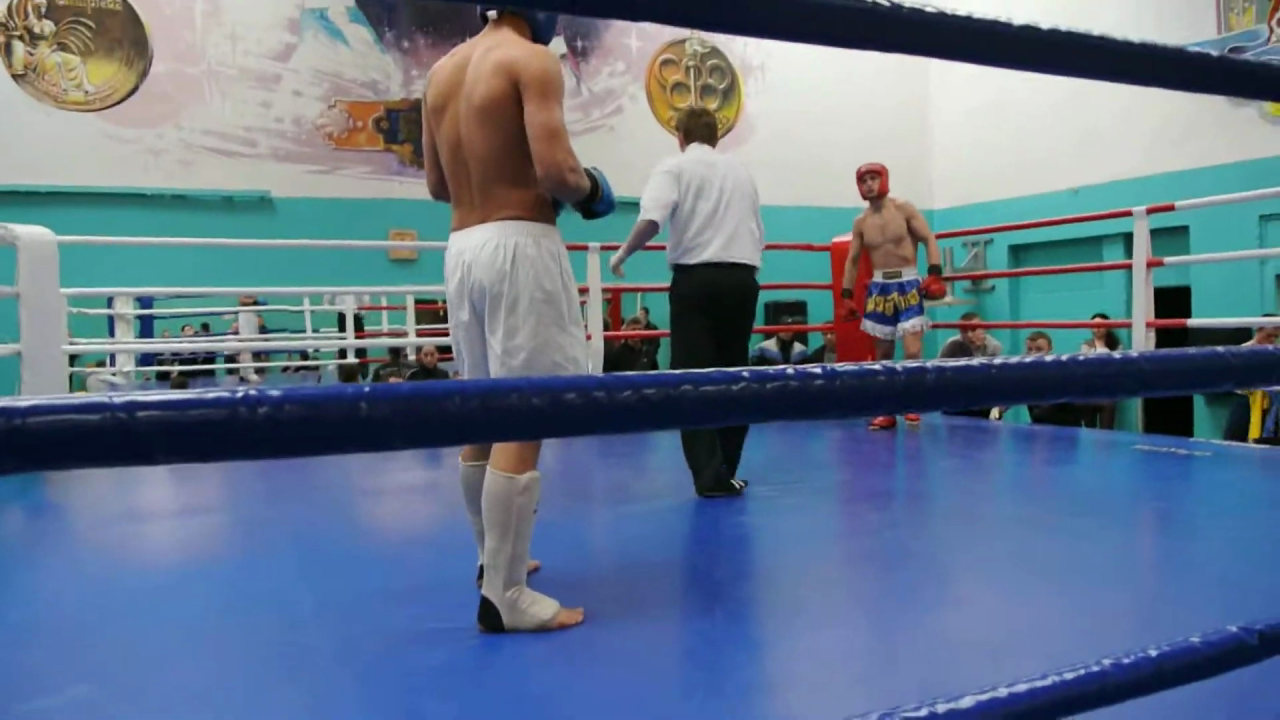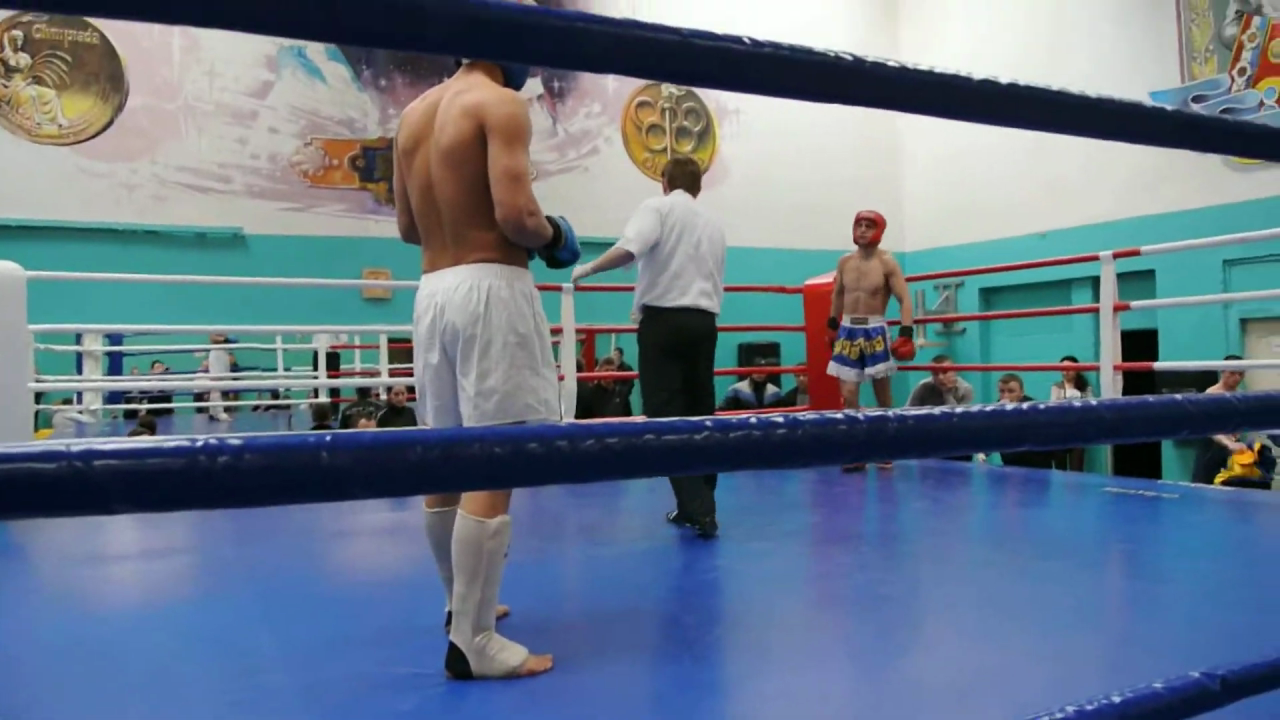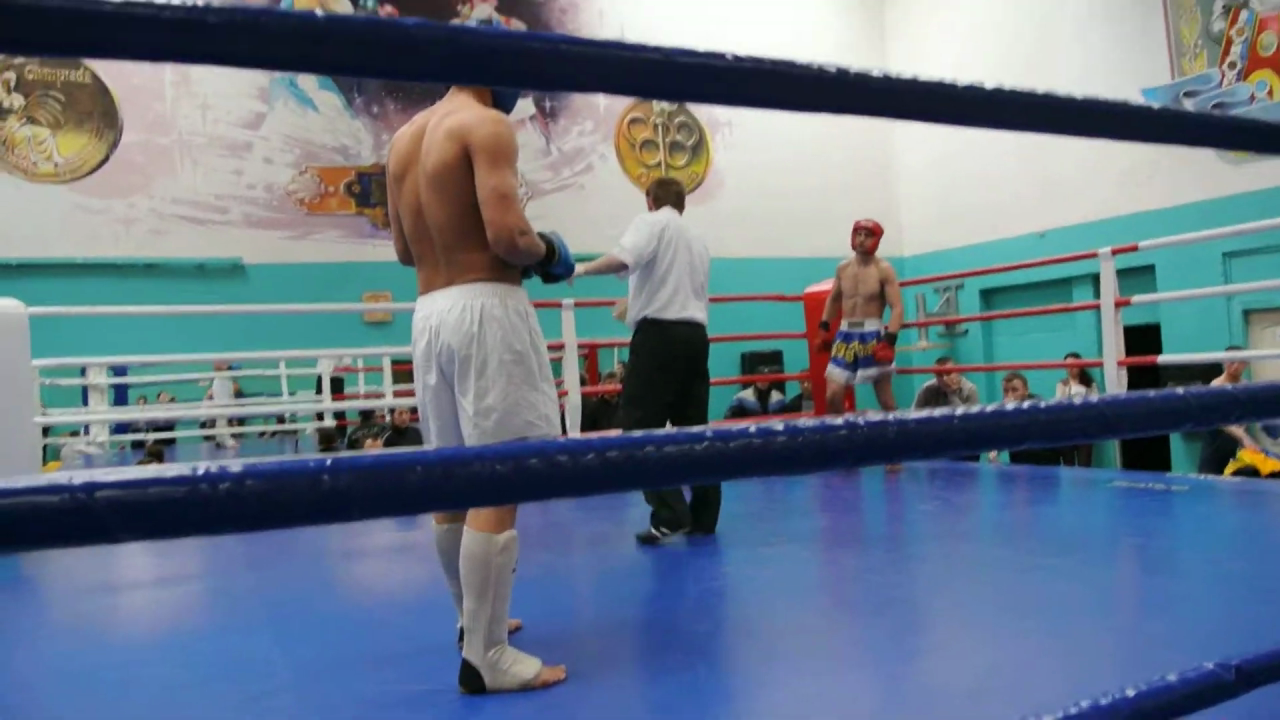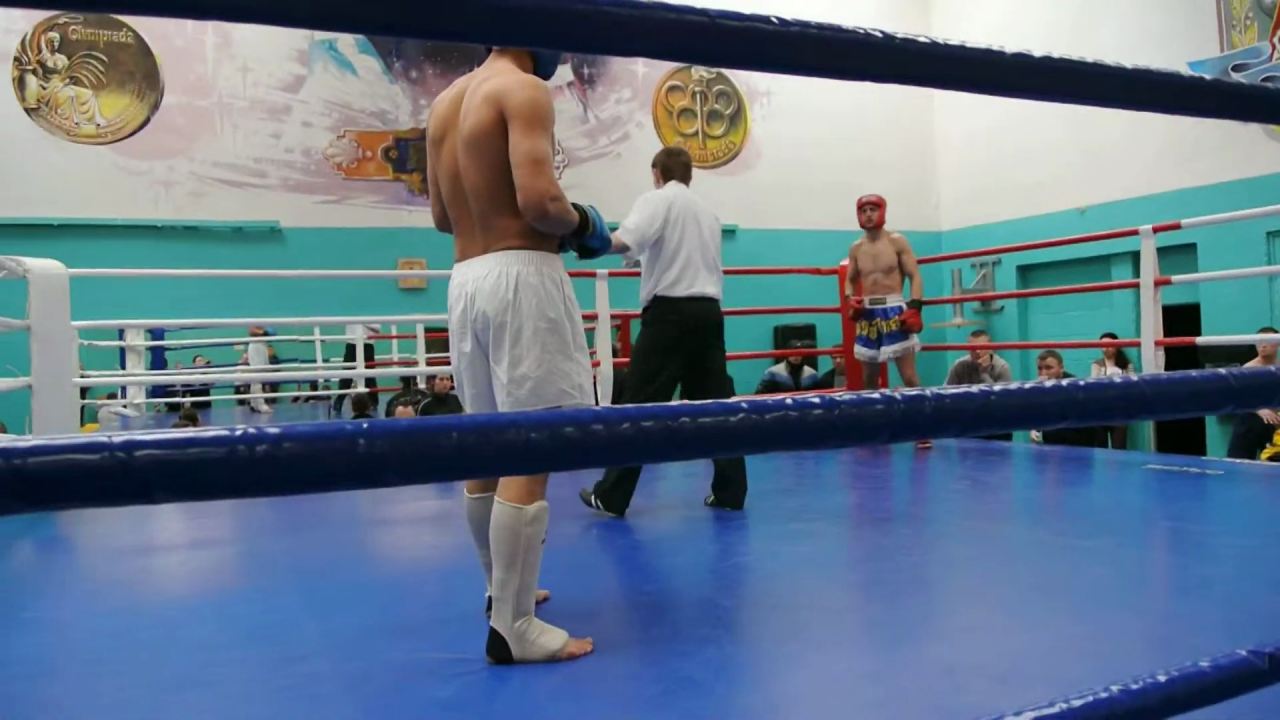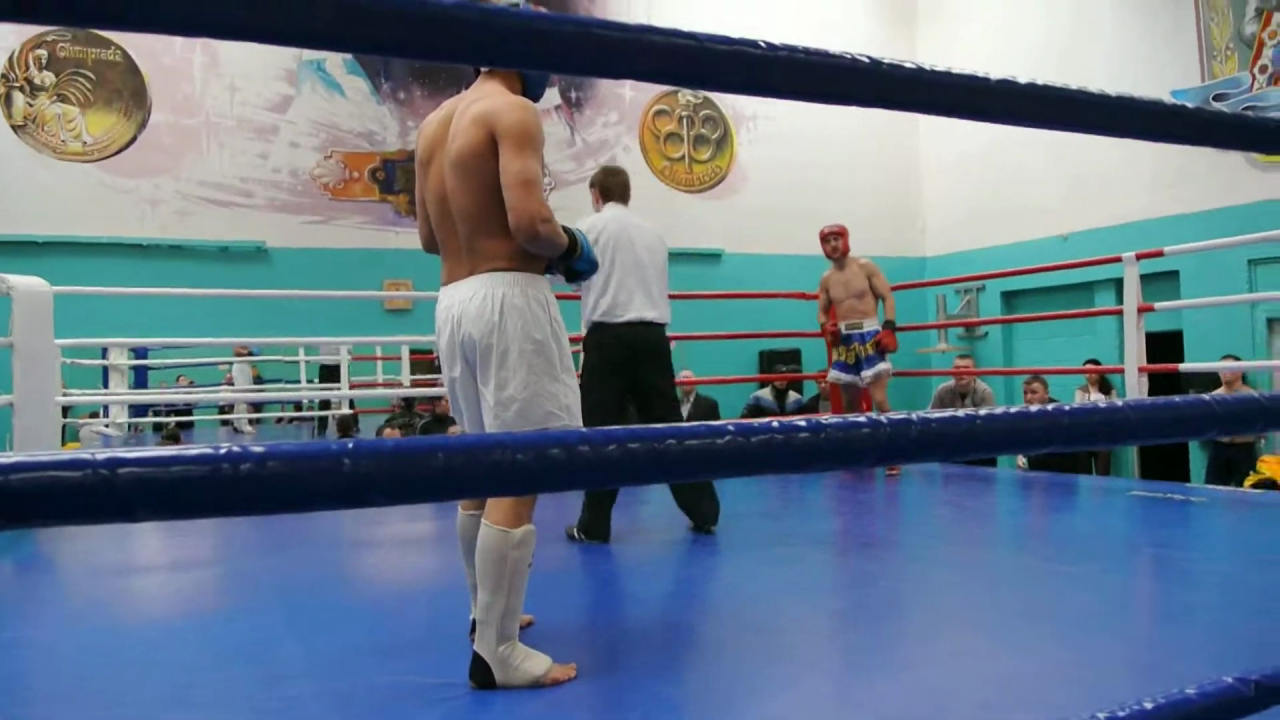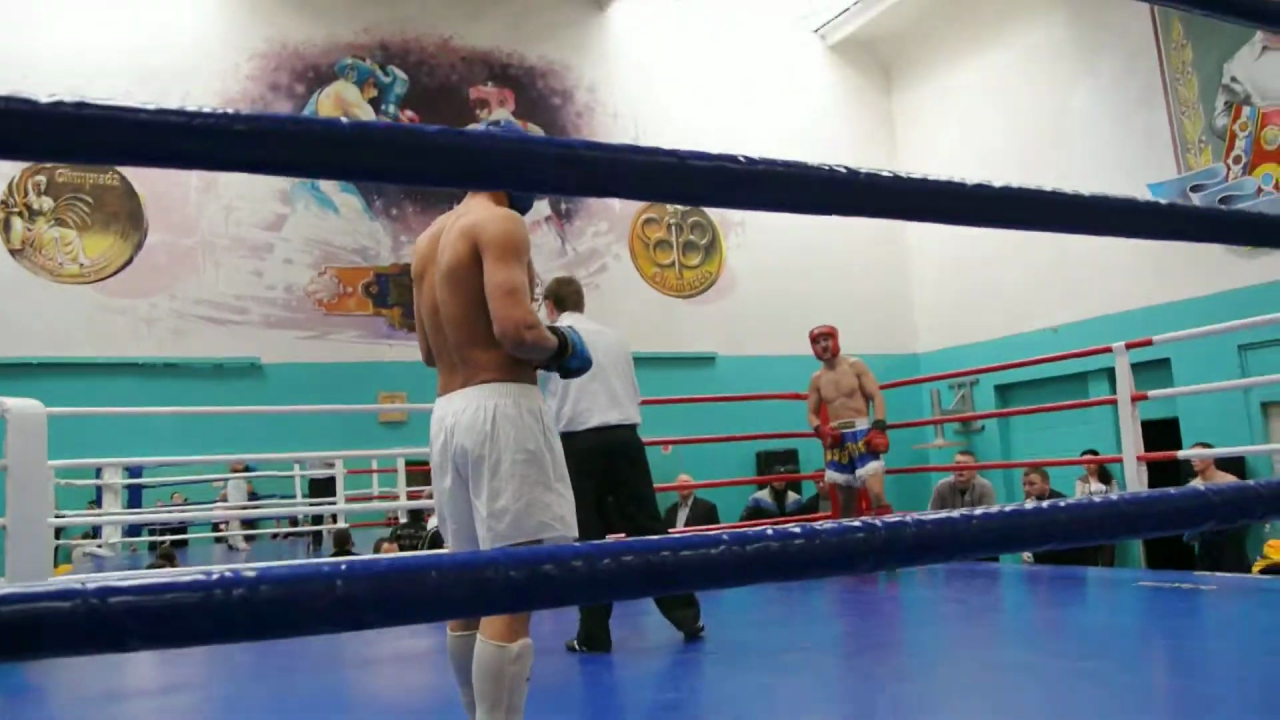
dt=0.3s
person 1, frame 1
left shoulder: (441, 71)
right shoulder: (531, 60)
right elbow: (556, 170)
right wrist: (590, 189)
left hip: (463, 248)
right hip: (520, 247)
right knee: (523, 422)
left ankle: (494, 558)
right ankle: (504, 596)
person 1, frame 2
left shoulder: (414, 113)
right shoulder: (500, 104)
right elbow: (516, 214)
right wrist: (554, 236)
left hip: (434, 291)
right hip: (491, 289)
left ankle: (463, 604)
right ankle: (472, 643)
person 1, frame 3
left shoulder: (405, 138)
right shoulder: (488, 125)
right elbow: (507, 235)
right wrist: (548, 256)
left hip: (431, 315)
right hip: (486, 311)
left ankle: (475, 623)
right ankle: (485, 659)
person 1, frame 4
left shoulder: (445, 102)
right shoulder: (524, 90)
right elbow: (539, 199)
right wrist: (583, 223)
left hip: (467, 279)
right hip: (521, 276)
left ankle: (503, 591)
right ankle: (512, 628)
person 1, frame 5
left shoulder: (434, 124)
right shoulder: (514, 112)
right elbow: (531, 221)
right wrist: (568, 247)
left hip: (456, 301)
right hip: (509, 299)
left ankle: (487, 613)
right ankle: (496, 652)
person 1, frame 6
left shoulder: (428, 240)
right shoulder: (500, 223)
right elbow: (515, 328)
right wrist: (559, 344)
left hip: (449, 414)
right hip: (503, 409)
person 2, frame 1
left shoulder: (675, 167)
right shoulder: (741, 172)
left elbow: (652, 219)
left wrist: (623, 253)
left hip: (695, 279)
right hip: (741, 278)
left knee: (694, 376)
right knee: (732, 372)
left ankle: (711, 475)
right ankle: (726, 467)
person 2, frame 2
left shoulder: (657, 207)
right shoulder: (714, 224)
left elbow: (627, 250)
left wrist: (587, 269)
left hip: (663, 321)
right hip: (703, 323)
left knee: (666, 416)
right knee: (699, 416)
left ankle: (698, 508)
right ankle: (698, 506)
person 2, frame 3
left shoulder: (650, 222)
right shoulder: (698, 239)
left elbow: (624, 259)
left wrist: (584, 268)
left hip: (659, 334)
right hip: (695, 334)
left knee: (641, 424)
right knee: (693, 426)
left ankle: (669, 514)
right ankle: (702, 515)
person 2, frame 4
left shoulder: (658, 199)
right shoulder: (707, 211)
left elbow: (628, 240)
left hip: (669, 311)
right hip: (708, 310)
left knee: (643, 402)
right knee: (715, 402)
left ankle: (611, 494)
right ankle: (730, 490)
person 2, frame 5
left shoulder: (591, 227)
right shoulder: (653, 233)
left hip: (609, 336)
right hip: (652, 335)
left knee: (599, 430)
right knee: (667, 425)
left ankle: (594, 524)
right ankle: (704, 511)
person 2, frame 6
right shoulder: (614, 337)
left hip: (580, 444)
right hip: (624, 439)
left knee: (587, 540)
right knee: (648, 529)
left ankle: (593, 634)
right ankle: (687, 616)
person 3, frame 1
left shoulder: (904, 208)
right shoulder: (861, 222)
left elbow: (929, 240)
right elbow: (852, 261)
left wrist: (935, 274)
right wrist: (847, 297)
left hip: (908, 284)
right hip: (879, 287)
left knee: (913, 352)
right knee: (883, 355)
right ankle: (887, 412)
person 3, frame 2
left shoulder: (887, 263)
right shoulder: (845, 262)
left elbow: (904, 299)
left wrist: (906, 335)
right wrist: (833, 325)
left hip: (874, 331)
right hip: (848, 331)
left knee: (883, 398)
right knee: (848, 397)
person 3, frame 3
left shoulder: (884, 270)
right shoulder: (842, 268)
left elbow: (897, 307)
right elbow: (832, 299)
left wrist: (889, 339)
right wrist: (824, 327)
left hip: (872, 337)
right hip: (845, 337)
left knee: (886, 401)
right knee: (831, 397)
person 3, frame 4
left shoulder: (896, 241)
right shoulder: (856, 248)
left elbow: (915, 276)
right elbow: (850, 280)
left wrist: (915, 308)
right wrist: (850, 298)
left hip: (894, 311)
right hip: (868, 314)
left knee: (909, 376)
right knee: (869, 378)
person 3, frame 5
left shoulder: (865, 266)
right shoulder: (826, 279)
left elbow: (887, 297)
right elbow: (822, 311)
left wrist: (889, 328)
right wrist: (825, 327)
left hip: (870, 334)
right hip: (843, 339)
left knee: (879, 399)
right knee: (848, 402)
person 3, frame 6
left shoulder: (855, 366)
right shoulder: (817, 379)
left elbow: (877, 397)
right elbow: (812, 413)
left wrist: (879, 429)
right wrist: (821, 430)
left hip: (861, 435)
right hip: (837, 440)
left knee: (876, 493)
right knee: (846, 503)
